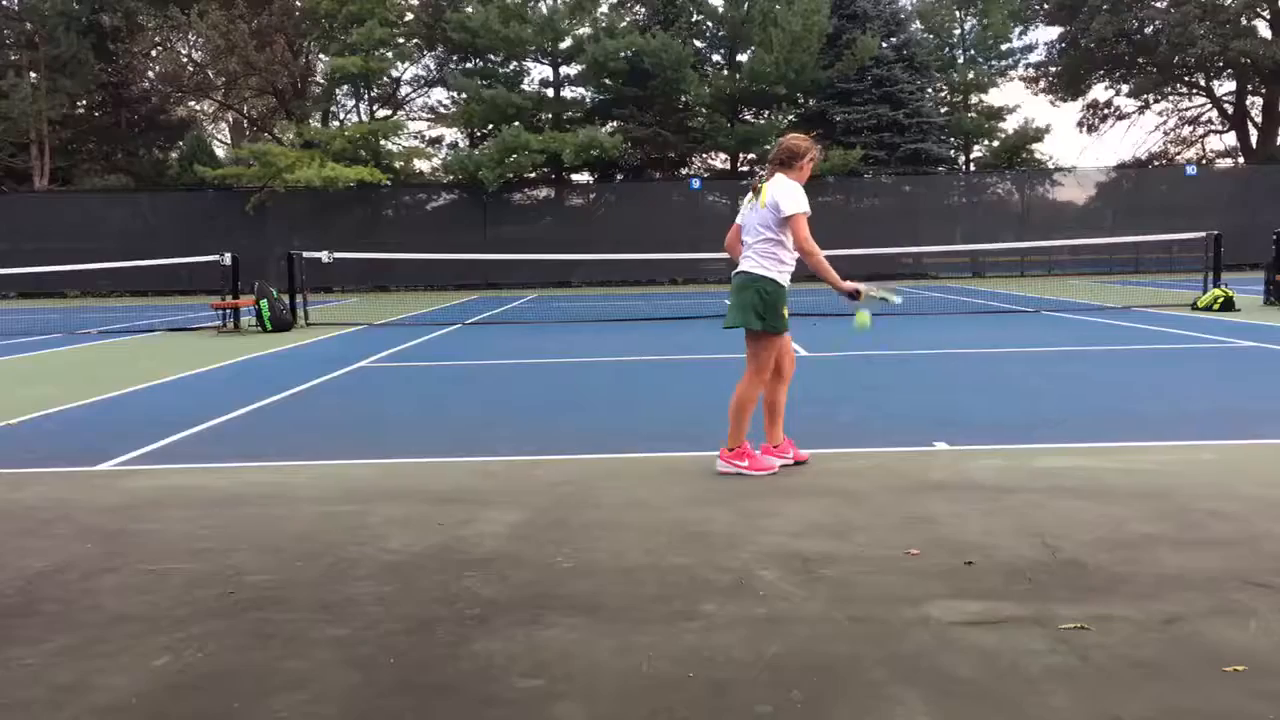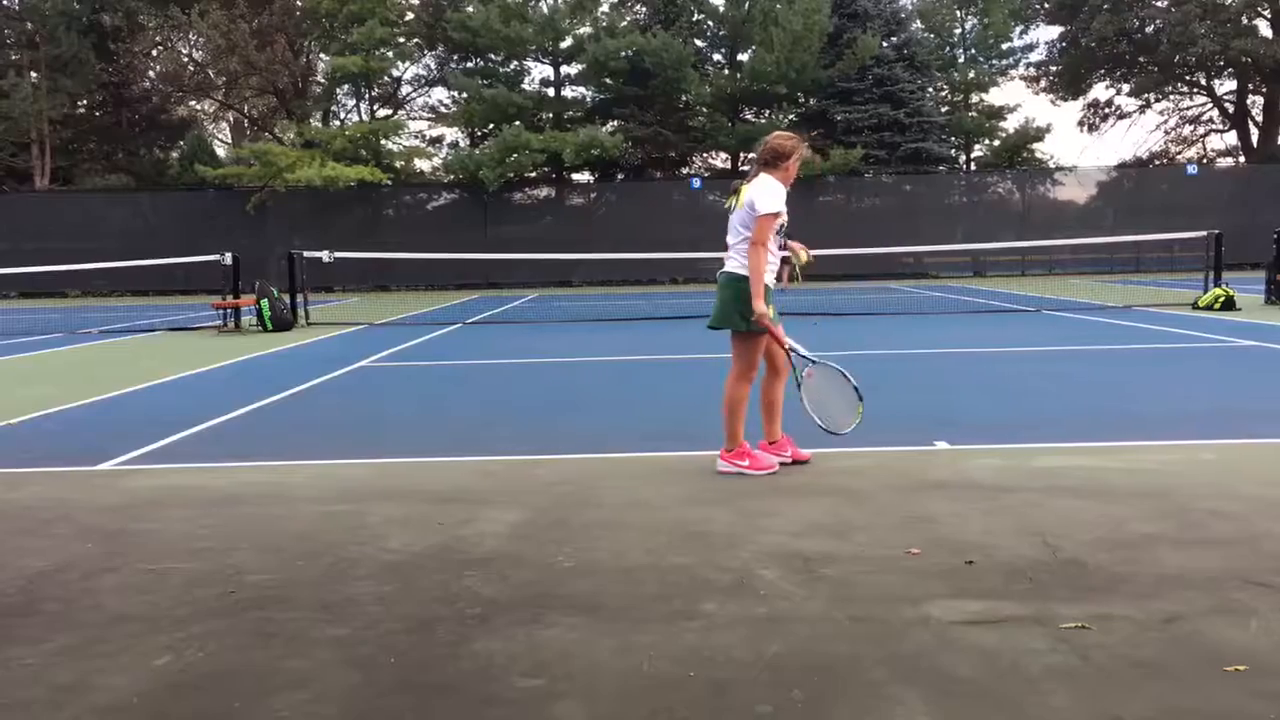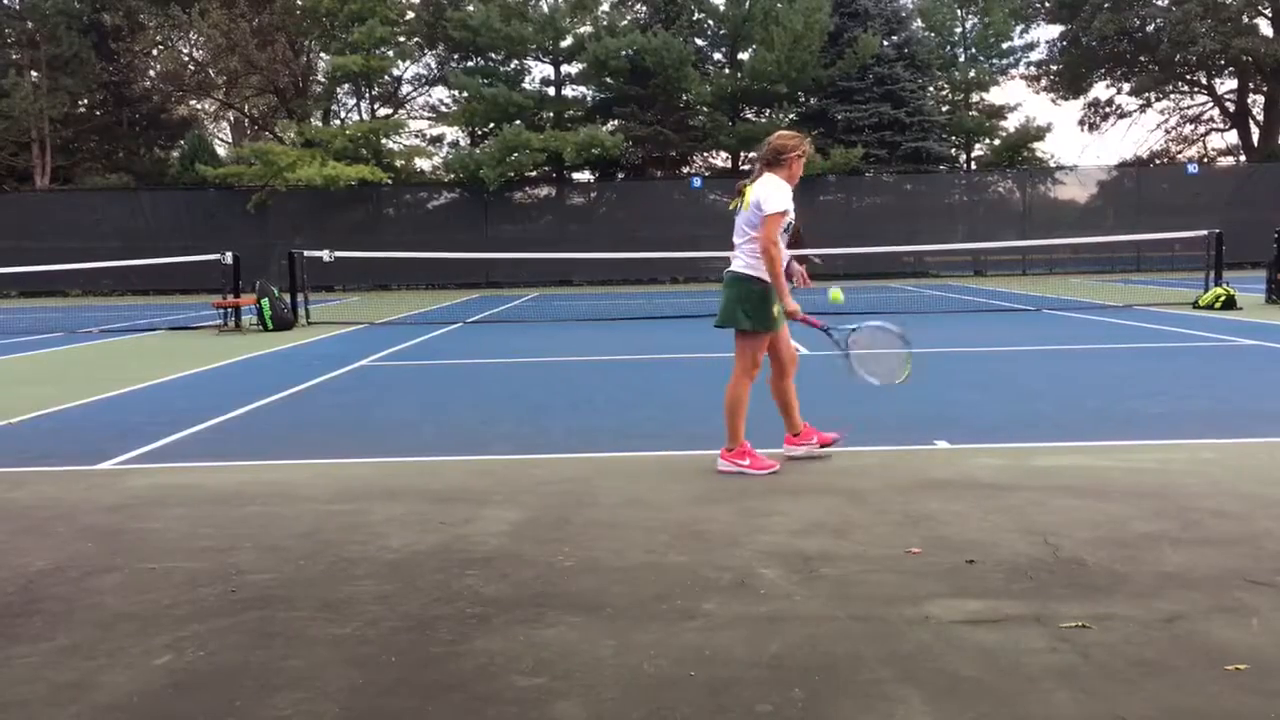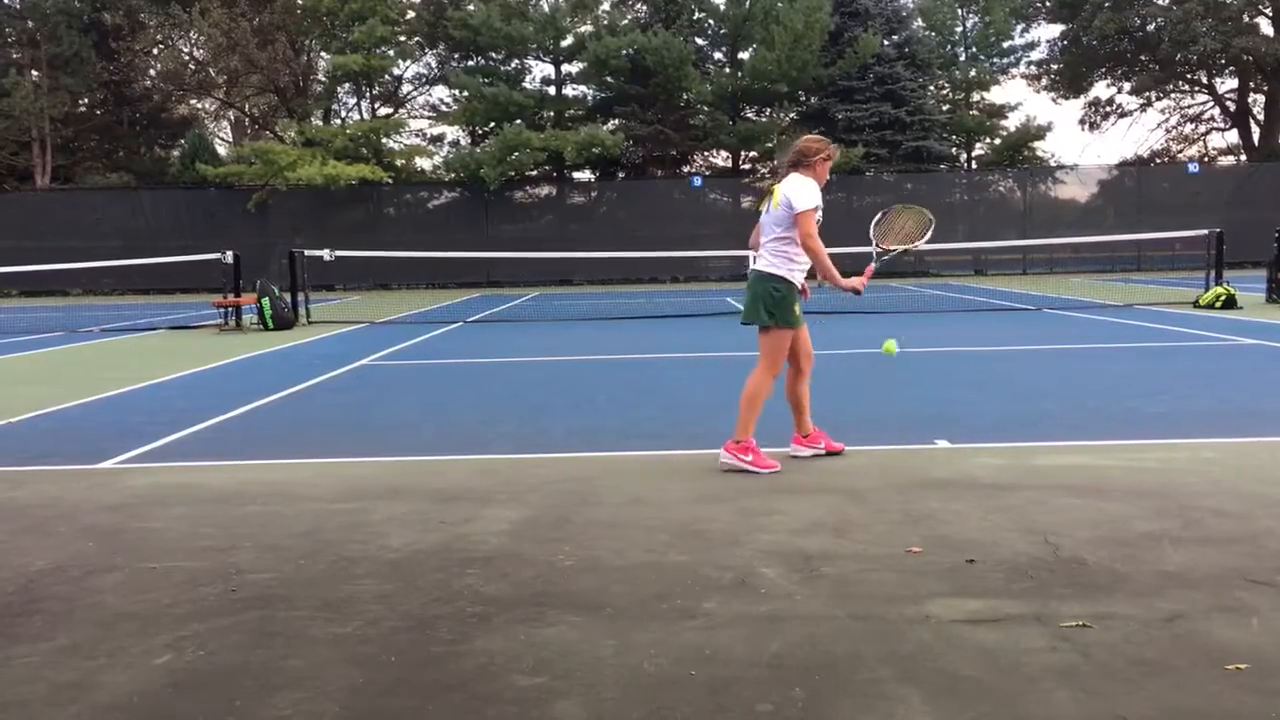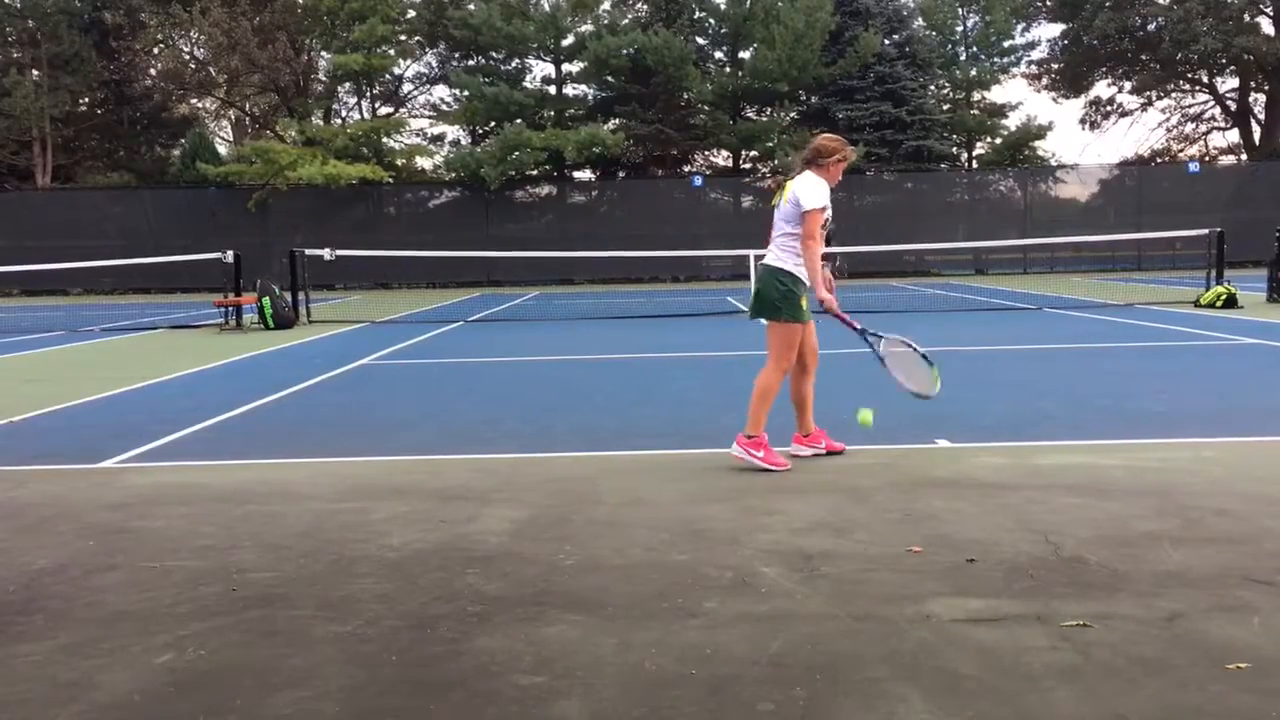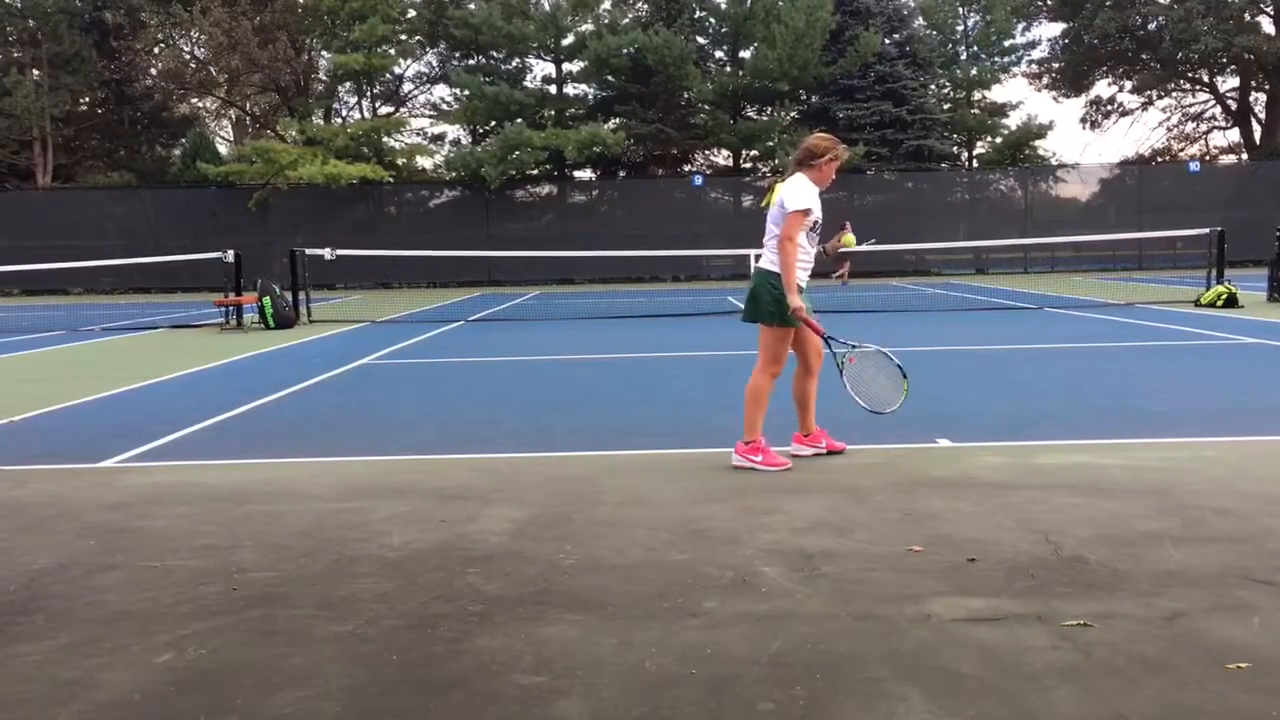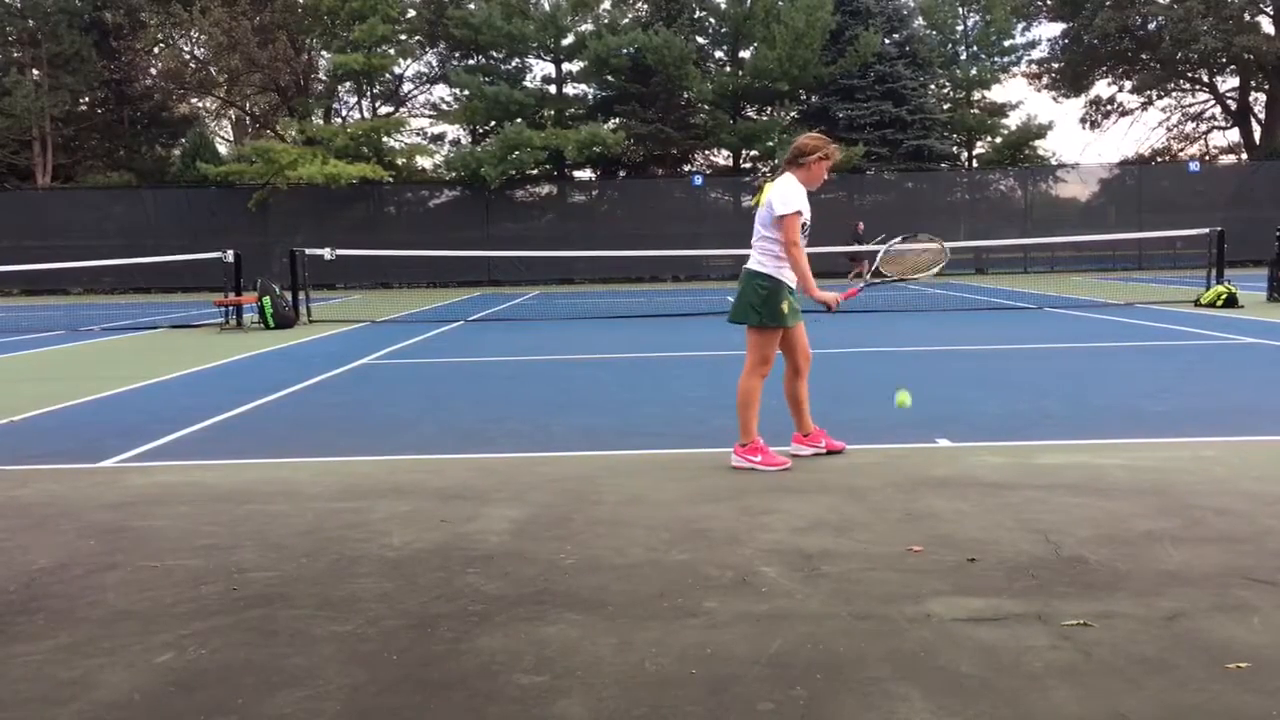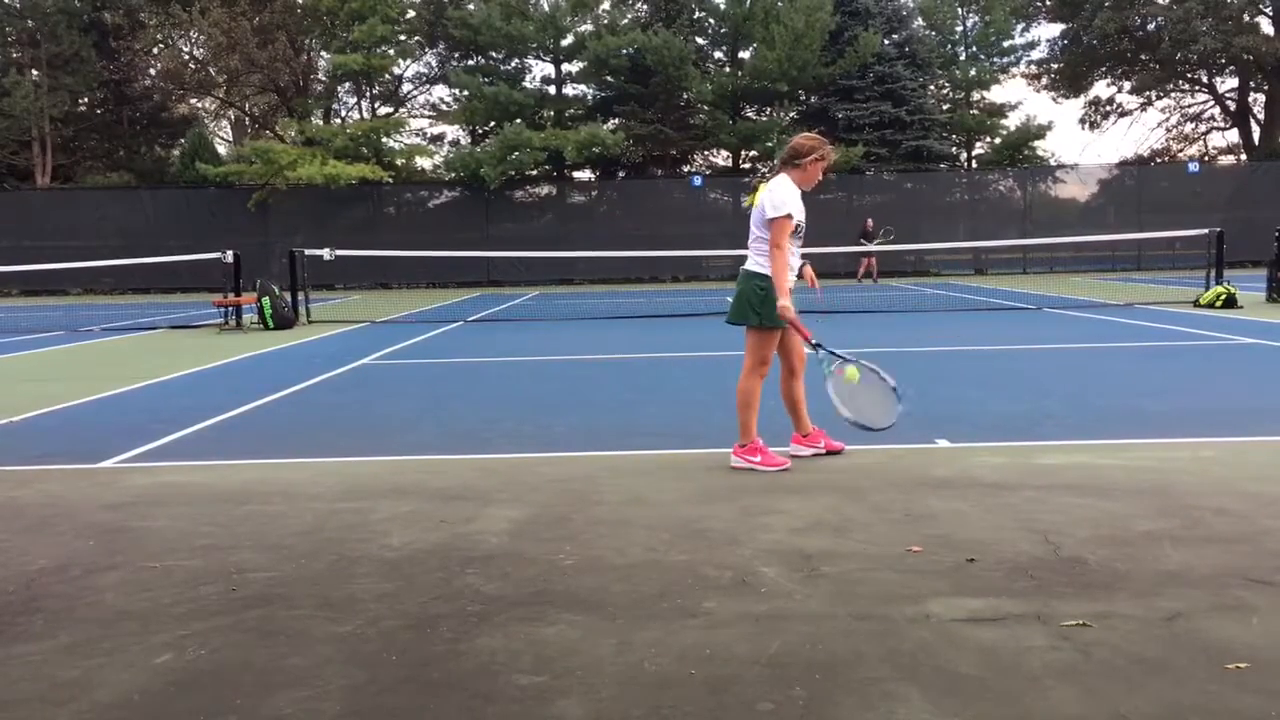
dt=0.3s
person 1, frame 1
left shoulder: (759, 191)
right shoulder: (789, 189)
left elbow: (731, 242)
right elbow: (805, 246)
right wrist: (840, 283)
left hip: (750, 281)
right hip: (765, 286)
left knee: (783, 367)
right knee: (758, 373)
left ankle: (776, 445)
right ankle: (733, 452)
person 1, frame 2
left shoulder: (754, 187)
right shoulder: (771, 189)
right elbow: (756, 244)
left wrist: (784, 246)
right wrist: (757, 298)
left hip: (750, 289)
right hip: (748, 289)
left knee: (780, 363)
right knee: (745, 372)
left ankle: (773, 442)
right ankle: (733, 452)
person 1, frame 3
left shoulder: (759, 187)
right shoulder: (776, 188)
right elbow: (768, 245)
left wrist: (788, 266)
right wrist: (784, 297)
left hip: (754, 284)
right hip: (753, 285)
left knee: (785, 361)
right knee: (746, 370)
left ankle: (798, 435)
right ankle: (733, 452)
person 1, frame 4
left shoulder: (782, 189)
right shoulder: (805, 187)
left elbow: (755, 241)
right elbow: (809, 239)
right wrist: (837, 280)
left hip: (774, 281)
right hip: (777, 285)
left knee: (802, 361)
right knee: (768, 368)
left ankle: (805, 436)
right ankle: (739, 446)
person 1, frame 5
left shoulder: (797, 184)
right shoulder: (815, 185)
right elbow: (811, 239)
left wrist: (817, 272)
right wrist: (821, 287)
left hip: (785, 278)
right hip: (784, 279)
left knee: (807, 360)
right knee: (780, 364)
left ankle: (806, 436)
right ankle: (751, 439)
person 1, frame 6
left shoulder: (798, 186)
right shoulder: (802, 188)
right elbow: (786, 241)
left wrist: (825, 248)
right wrist: (792, 294)
left hip: (785, 285)
right hip: (778, 284)
left knee: (812, 358)
right knee: (770, 367)
left ankle: (807, 436)
right ankle: (749, 446)
person 1, frame 7
left shoulder: (789, 188)
right shoulder: (790, 189)
right elbow: (791, 245)
left wrist: (803, 282)
right wrist: (814, 290)
left hip: (778, 286)
right hip: (766, 283)
left knee: (800, 360)
right knee: (758, 367)
left ankle: (806, 436)
right ankle: (747, 447)
person 1, frame 8
left shoulder: (786, 189)
right shoulder: (783, 190)
right elbow: (777, 246)
left wrist: (802, 267)
right wrist: (781, 297)
left hip: (773, 287)
right hip: (764, 287)
left knee: (795, 359)
right knee: (758, 367)
left ankle: (805, 435)
right ankle: (746, 447)
